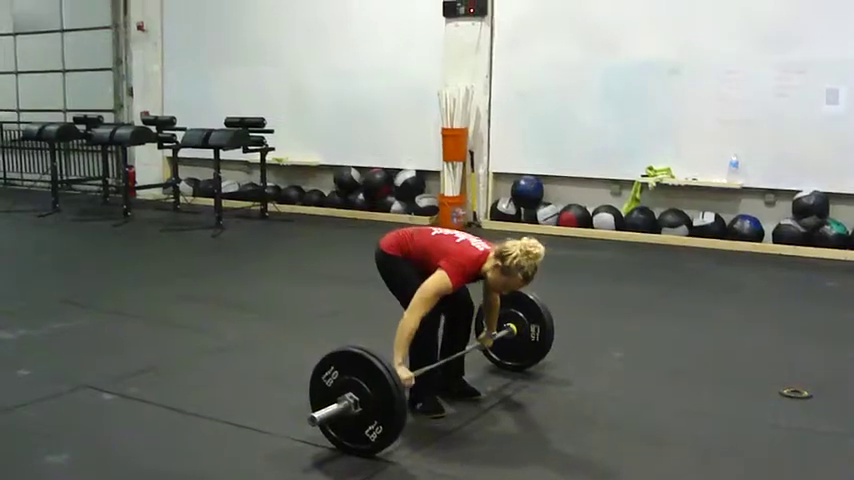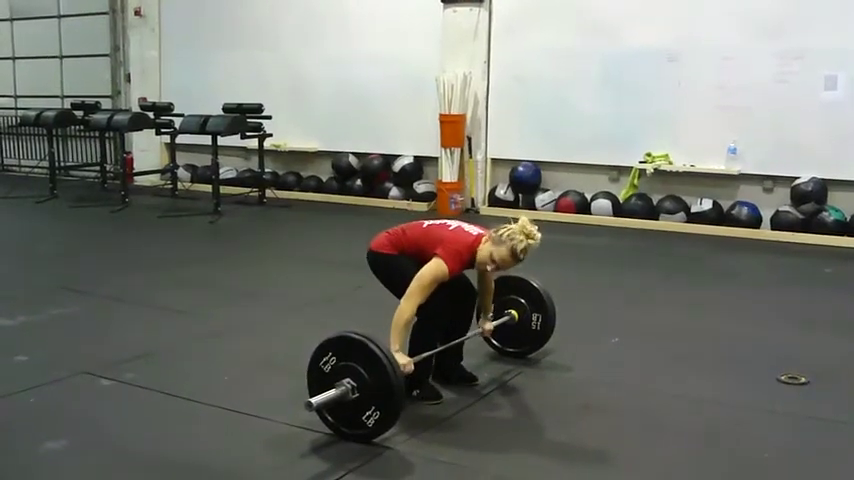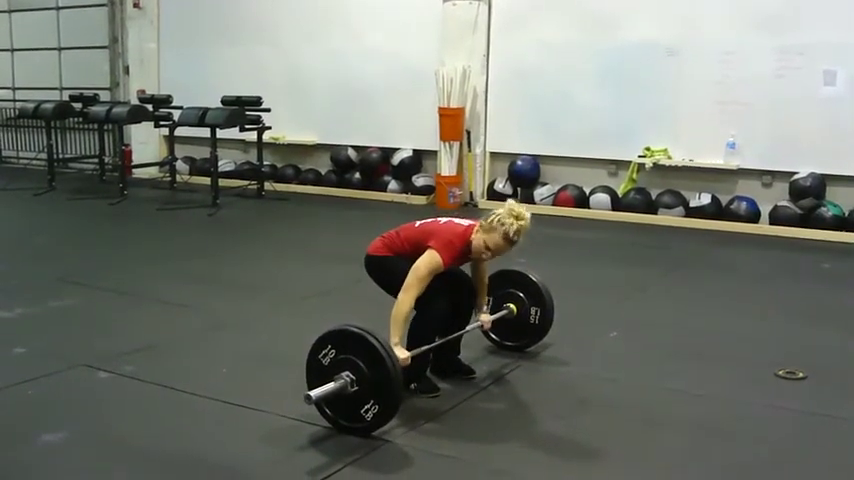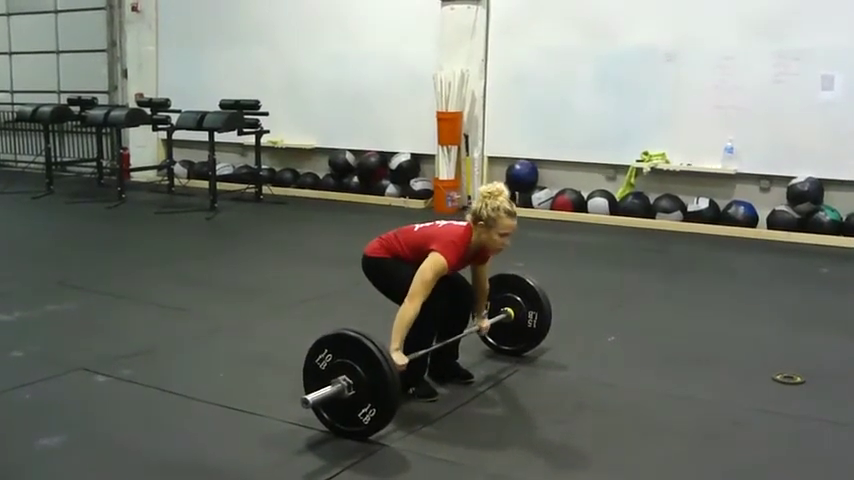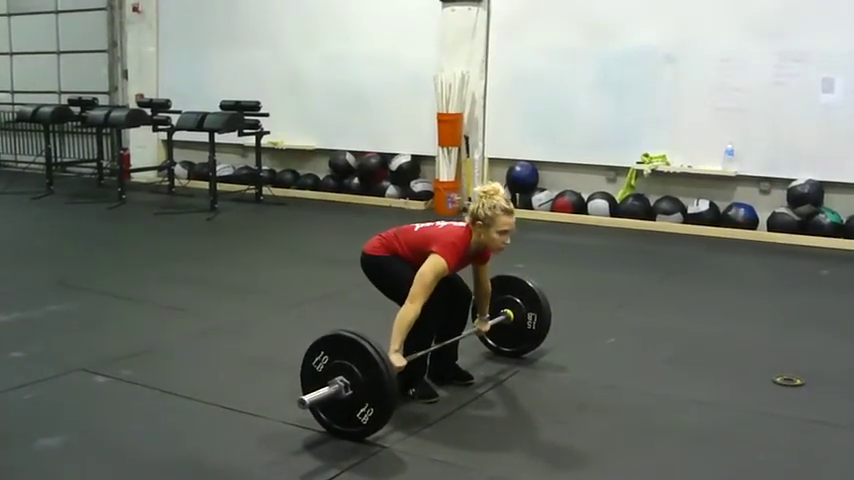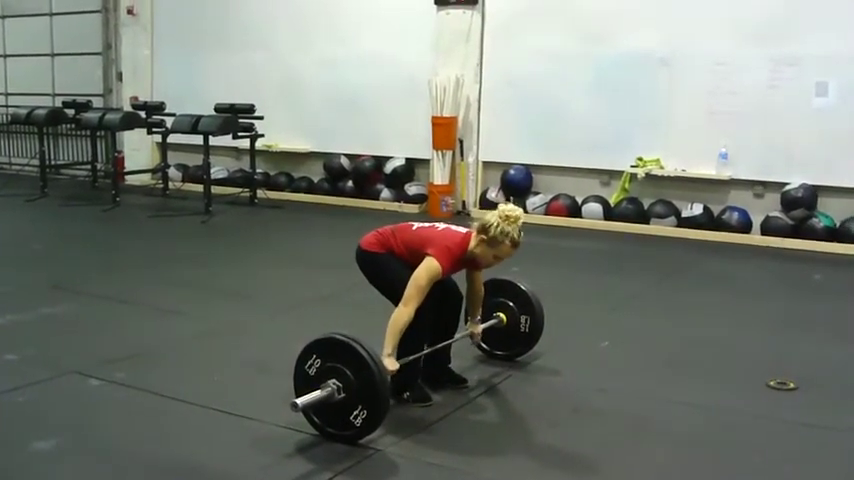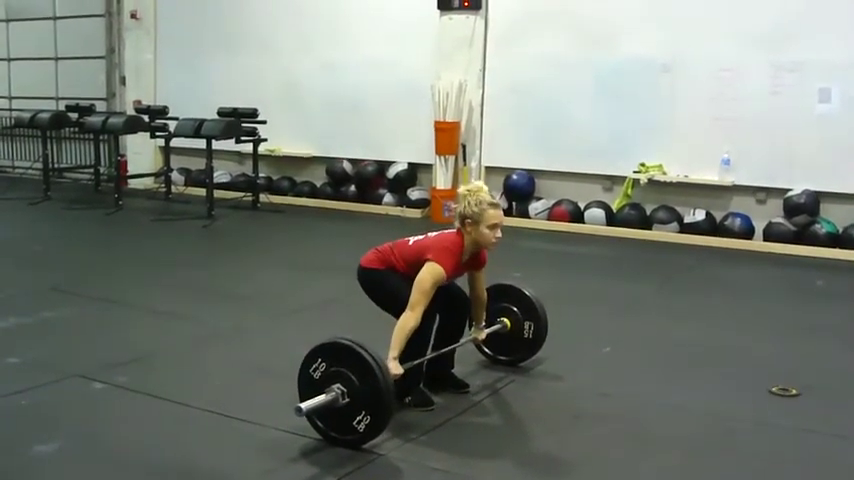
dt=0.7s
person 1, frame 1
left shoulder: (495, 259)
right shoulder: (461, 266)
left elbow: (491, 298)
right elbow: (412, 315)
left wrist: (489, 333)
right wrist: (399, 366)
left hip: (420, 254)
right hip: (394, 254)
left knee: (463, 309)
right knee: (429, 315)
left ankle: (450, 381)
right ankle: (420, 395)
person 1, frame 2
left shoulder: (486, 245)
right shoulder: (457, 251)
left elbow: (486, 283)
right elbow: (409, 302)
left wrist: (486, 317)
right wrist: (396, 352)
left hip: (415, 252)
right hip: (385, 252)
left knee: (465, 296)
right knee: (435, 306)
left ankle: (447, 367)
right ankle: (415, 381)
person 1, frame 3
left shoulder: (481, 239)
right shoulder: (451, 243)
left elbow: (480, 278)
right elbow: (406, 295)
left wrist: (482, 310)
right wrist: (396, 345)
left hip: (413, 257)
right hip: (383, 257)
left knee: (465, 293)
right knee: (434, 302)
left ankle: (445, 361)
right ankle: (411, 374)
person 1, frame 4
left shoulder: (480, 242)
right shoulder: (451, 245)
left elbow: (481, 284)
right elbow: (412, 301)
left wrist: (481, 316)
right wrist: (395, 351)
left hip: (411, 258)
right hip: (380, 258)
left knee: (463, 296)
right knee: (432, 304)
left ankle: (443, 364)
right ankle: (409, 377)
person 1, frame 5
left shoulder: (480, 243)
right shoulder: (451, 246)
left elbow: (483, 286)
right elbow: (412, 303)
left wrist: (483, 318)
right wrist: (394, 352)
left hip: (410, 257)
right hip: (379, 256)
left knee: (460, 296)
right knee: (429, 304)
left ankle: (443, 366)
right ankle: (410, 379)
person 1, frame 6
left shoulder: (475, 248)
right shoulder: (447, 250)
left elbow: (475, 290)
right elbow: (406, 306)
left wrist: (474, 321)
right wrist: (387, 355)
left hip: (404, 253)
right hip: (375, 252)
left knee: (451, 297)
right knee: (422, 306)
left ankle: (436, 368)
right ankle: (404, 383)
person 1, frame 7
left shoulder: (476, 250)
right shoulder: (445, 254)
left elbow: (478, 294)
right elbow: (412, 312)
left wrist: (479, 327)
right wrist: (392, 360)
left hip: (407, 269)
right hip: (376, 269)
left knee: (459, 304)
right knee: (425, 314)
left ankle: (438, 373)
right ankle: (406, 387)
